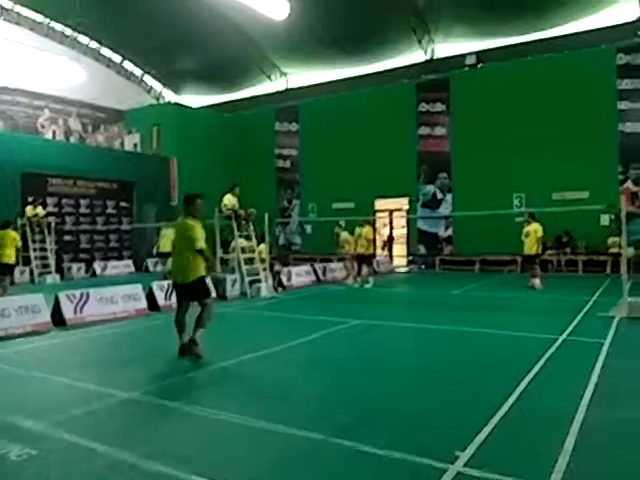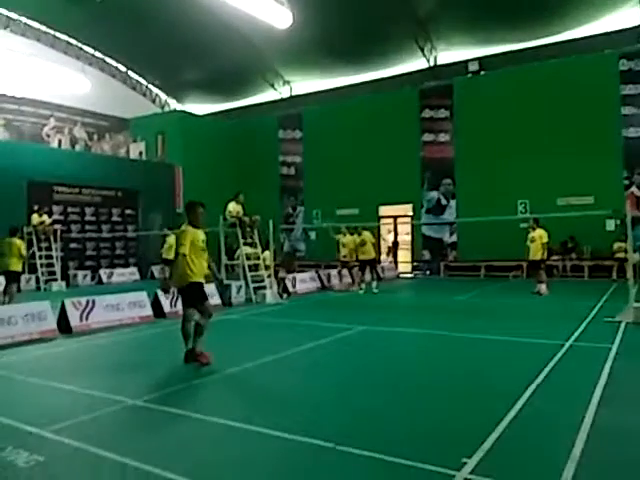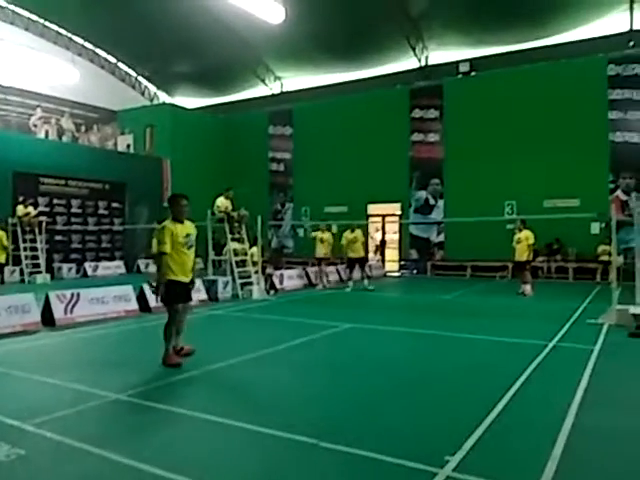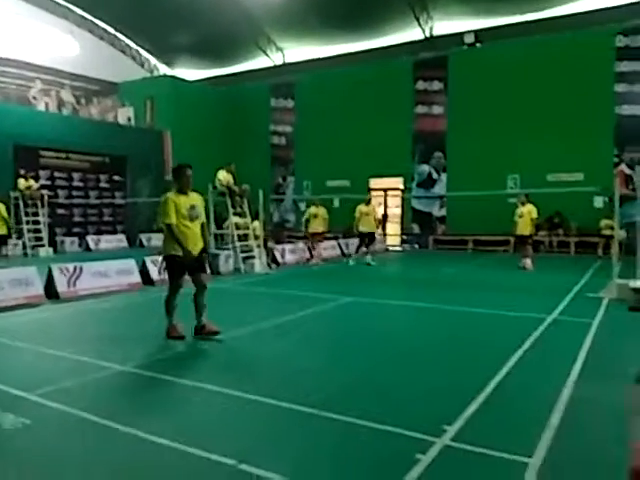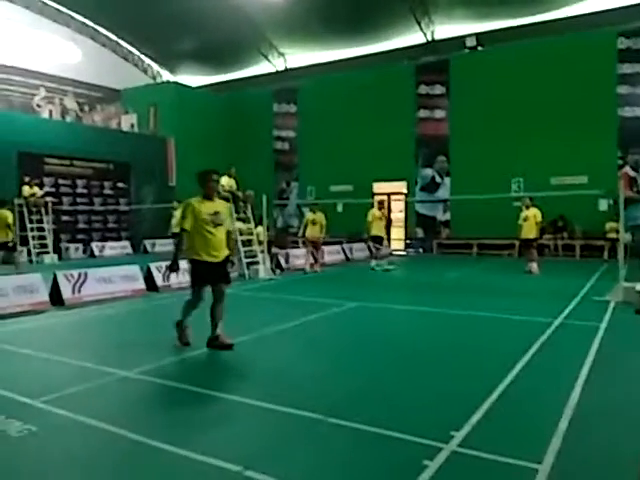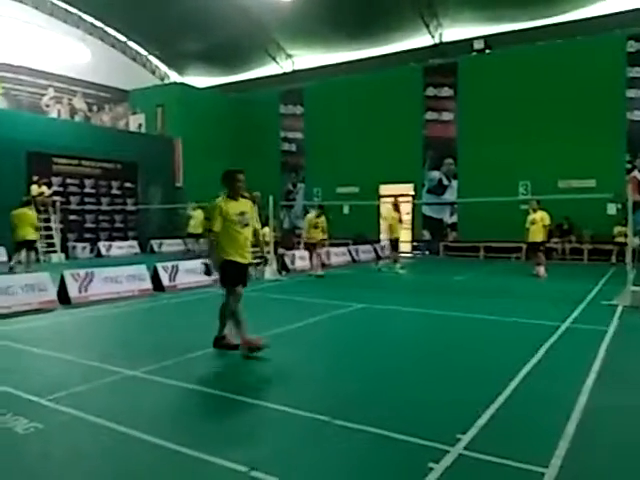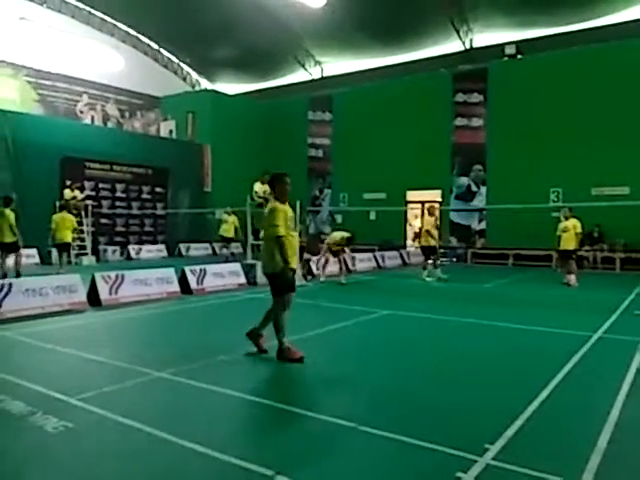
dt=0.4s
person 1, frame 1
left shoulder: (181, 224)
right shoulder: (193, 226)
right elbow: (201, 250)
right wrist: (211, 267)
left hip: (178, 273)
right hip: (193, 274)
left knee: (182, 309)
right knee: (207, 306)
left ankle: (184, 344)
right ankle: (195, 340)
person 1, frame 2
left shoulder: (200, 232)
right shoulder: (186, 232)
left elbow: (204, 256)
right elbow: (179, 256)
right wrist: (172, 278)
left hip: (195, 279)
right hip: (189, 280)
left knee: (189, 315)
right knee: (207, 312)
left ankle: (190, 351)
right ankle: (196, 349)
person 1, frame 3
left shoulder: (191, 226)
right shoulder: (167, 228)
right elbow: (162, 255)
left wrist: (192, 276)
right wrist: (160, 280)
left hip: (185, 277)
right hip: (171, 278)
left knee: (183, 312)
right knee: (175, 315)
left ankle: (177, 346)
right ankle: (168, 353)
person 1, frame 4
left shoulder: (198, 198)
right shoulder: (170, 199)
left elbow: (202, 225)
right elbow: (170, 227)
left wrist: (206, 248)
right wrist: (184, 249)
left hip: (196, 251)
right hip: (176, 252)
left knee: (202, 285)
right knee: (175, 288)
left ankle: (201, 324)
right ankle: (171, 325)
person 1, frame 5
left shoulder: (224, 205)
right shoulder: (193, 205)
left elbow: (228, 232)
right elbow: (183, 233)
left wrist: (231, 255)
right wrist: (175, 258)
left hip: (220, 258)
right hip: (200, 258)
left knee: (220, 295)
right knee: (198, 297)
left ankle: (215, 335)
right ankle: (182, 323)
person 1, frame 6
left shoulder: (248, 205)
right shoulder: (221, 205)
left elbow: (255, 230)
right elbow: (213, 234)
right wrist: (211, 261)
left hip: (244, 258)
right hip: (227, 258)
left knee: (231, 298)
right knee: (235, 296)
left ankle: (221, 335)
right ankle: (244, 340)
person 1, frame 7
left shoulder: (285, 207)
right shoulder: (276, 208)
right elbow: (278, 240)
right wrist: (286, 266)
left hip: (287, 264)
right hip: (279, 266)
left knee: (283, 303)
right knee: (282, 304)
left ankle: (257, 332)
right ankle: (283, 347)
